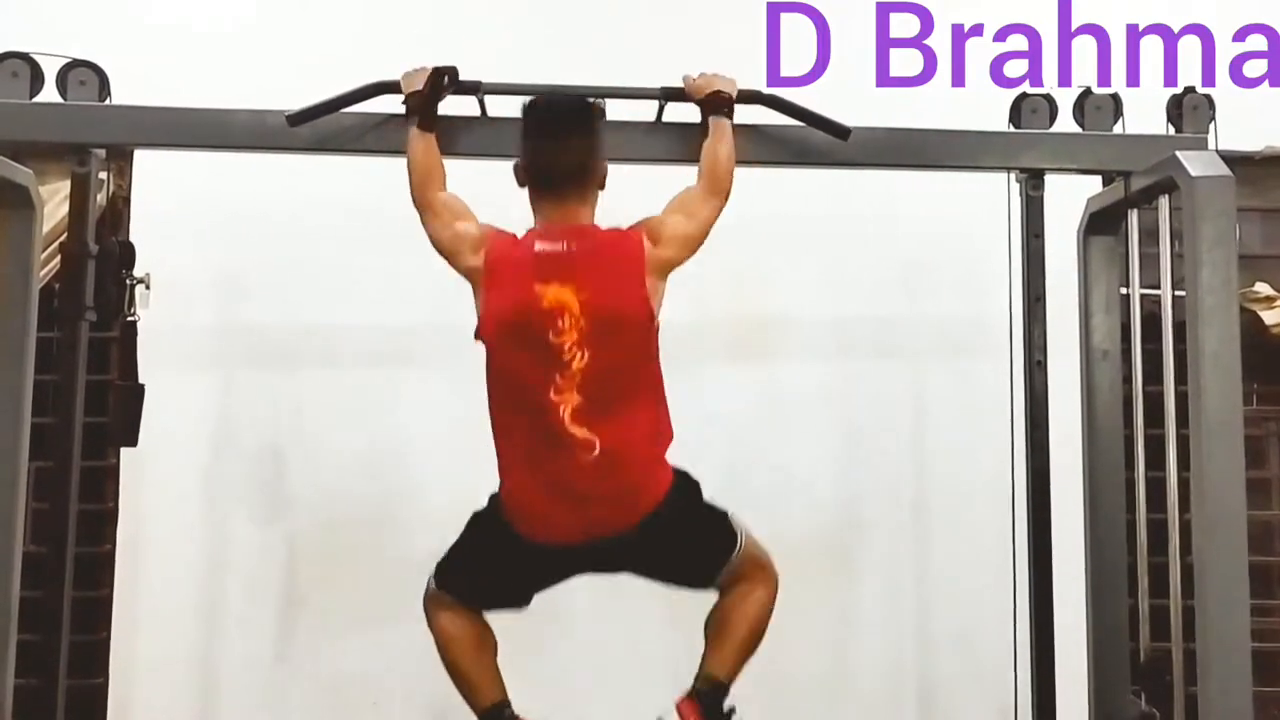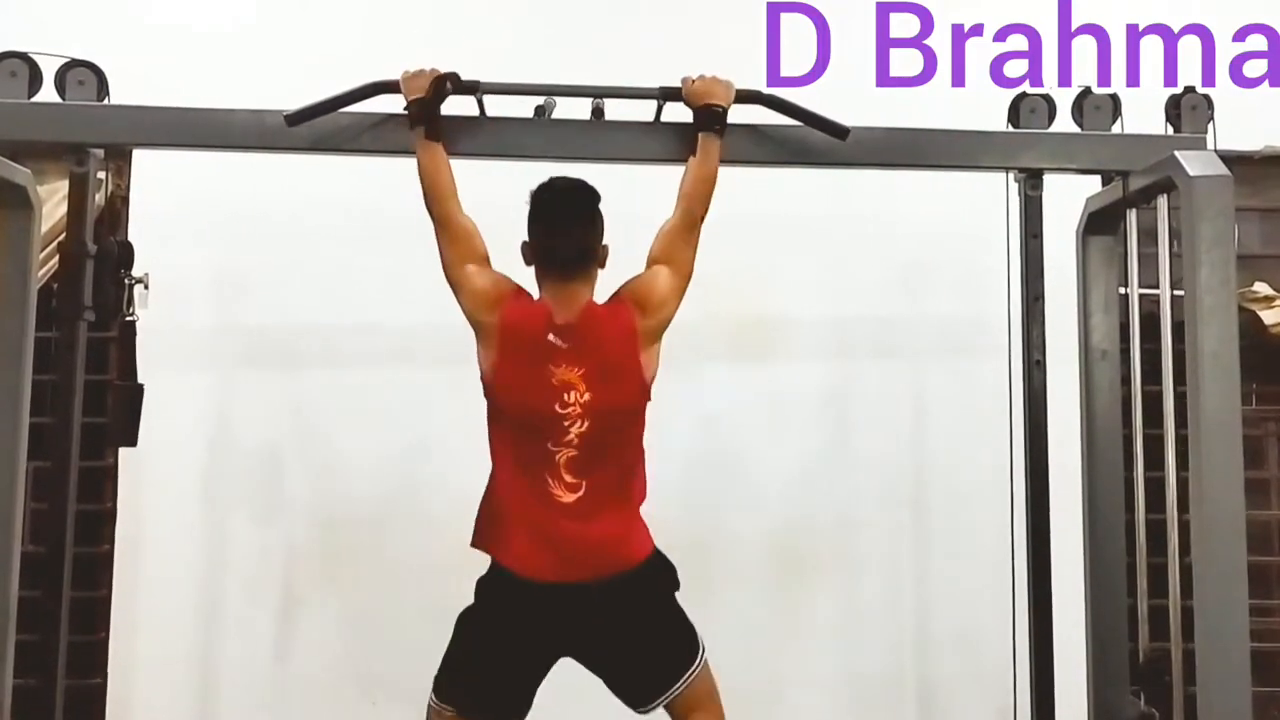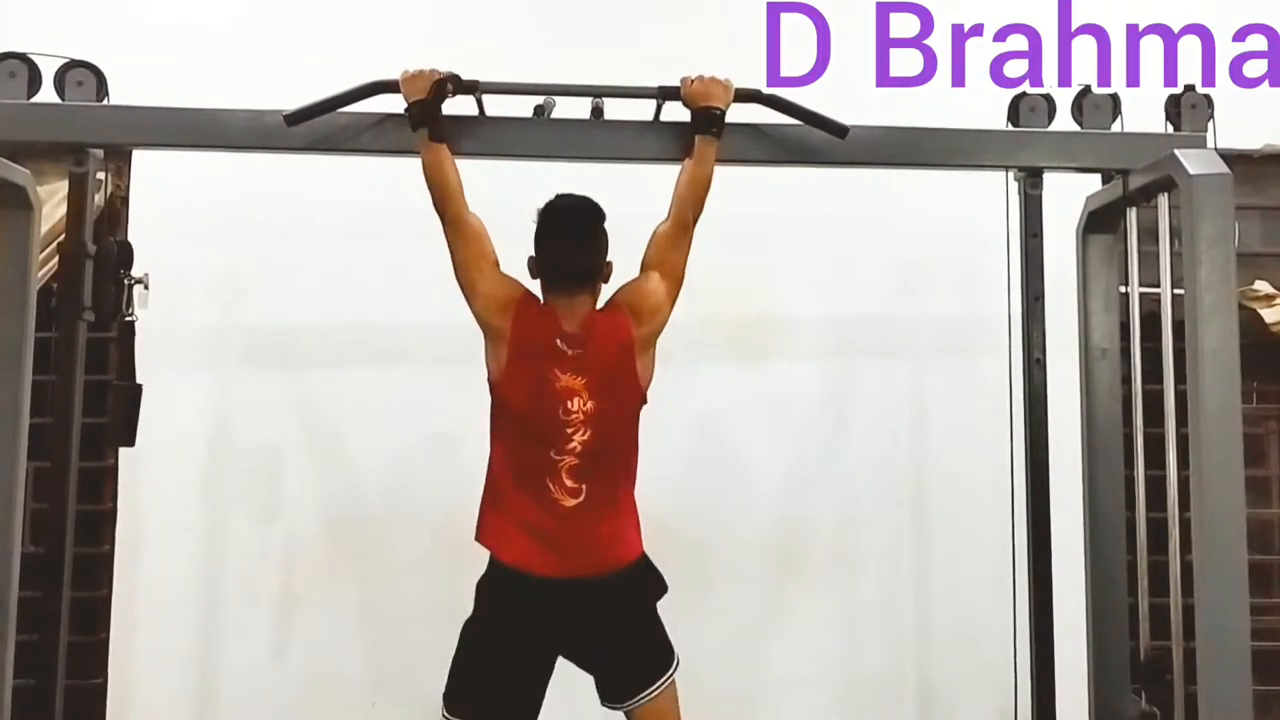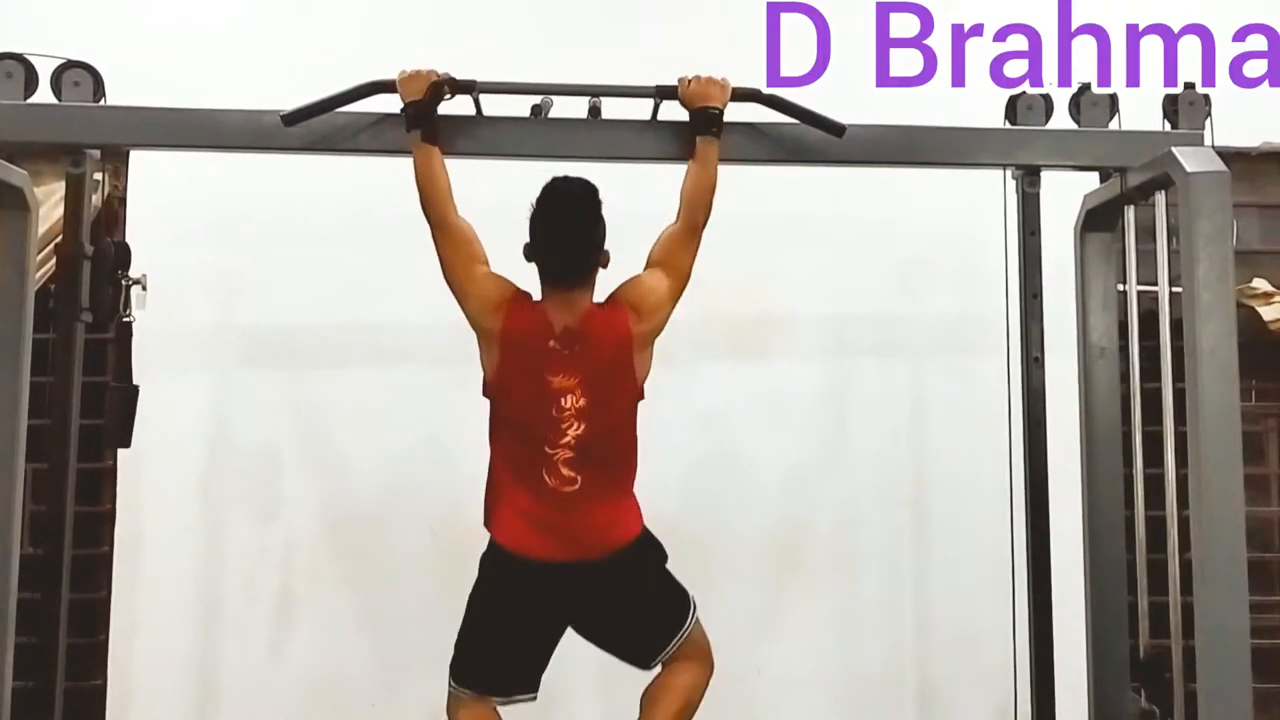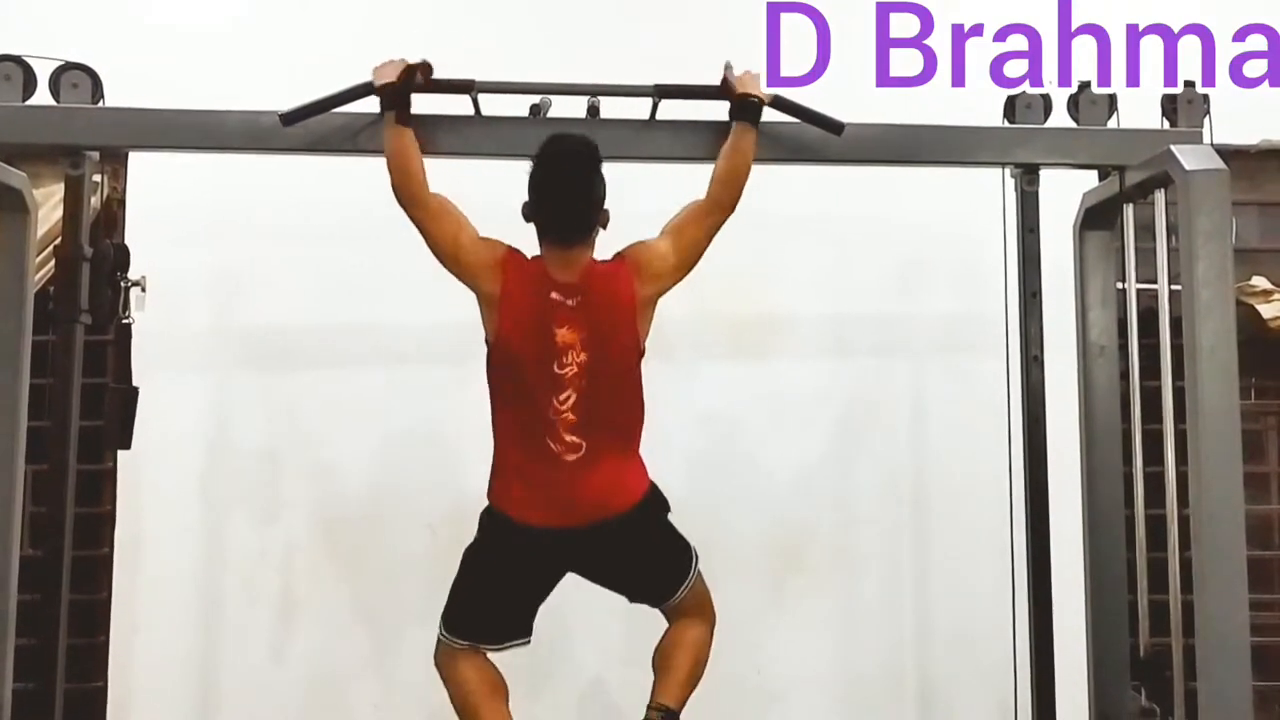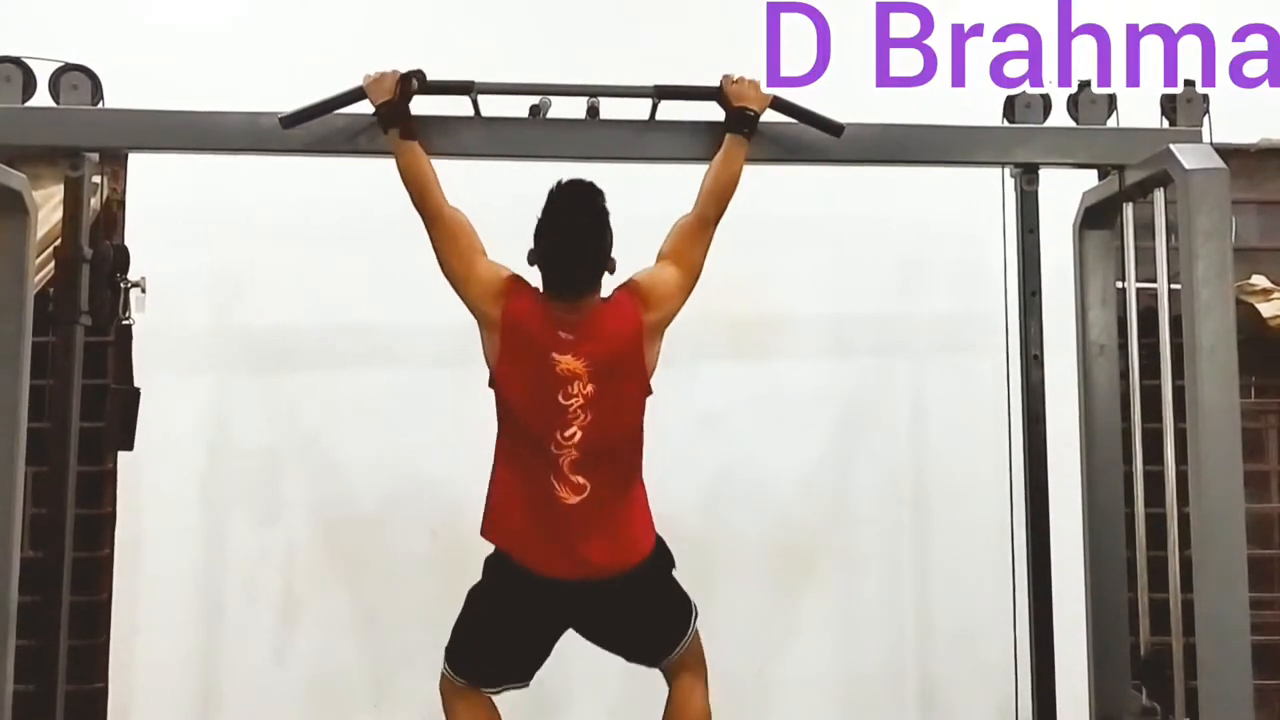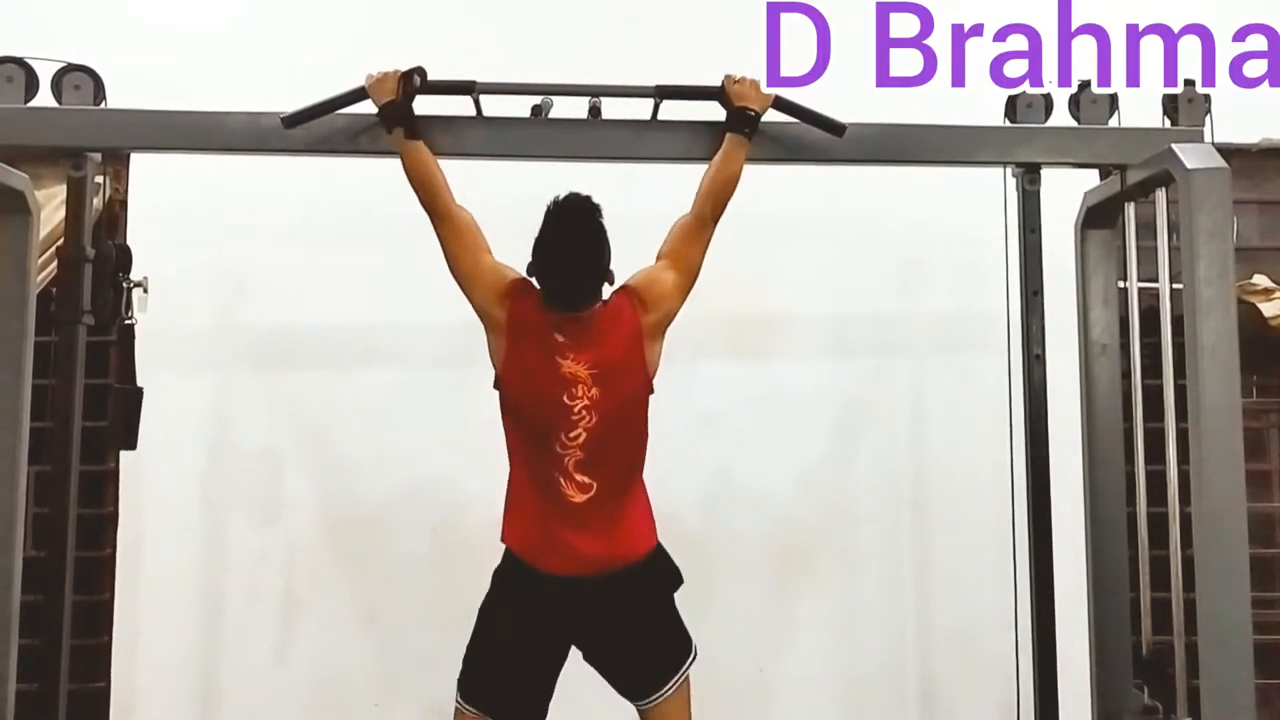
dt=0.2s
person 1, frame 1
left shoulder: (487, 258)
right shoulder: (648, 252)
left elbow: (430, 204)
right elbow: (714, 189)
left wrist: (421, 113)
right wrist: (718, 108)
left hip: (531, 521)
right hip: (641, 507)
left knee: (447, 600)
right knee: (755, 576)
person 1, frame 2
left shoulder: (495, 320)
right shoulder: (640, 321)
left elbow: (446, 215)
right elbow: (689, 218)
left wrist: (424, 119)
right wrist: (710, 121)
left hip: (519, 584)
right hip: (624, 577)
person 1, frame 3
left shoulder: (504, 326)
right shoulder: (636, 328)
left elbow: (455, 216)
right elbow: (681, 223)
left wrist: (425, 119)
right wrist: (707, 123)
left hip: (518, 583)
right hip: (613, 580)
person 1, frame 4
left shoulder: (498, 321)
right shoulder: (634, 323)
left elbow: (443, 219)
right elbow: (690, 224)
left wrist: (420, 119)
right wrist: (707, 123)
left hip: (518, 564)
right hip: (615, 558)
right knee: (692, 659)
person 1, frame 5
left shoulder: (496, 279)
right shoulder: (638, 280)
left elbow: (412, 193)
right elbow: (721, 200)
left wrist: (395, 101)
right wrist: (746, 110)
left hip: (519, 523)
right hip: (621, 514)
left knee: (458, 653)
right knee: (694, 612)
person 1, frame 6
left shoulder: (500, 312)
right shoulder: (644, 314)
left elbow: (434, 208)
right elbow: (705, 214)
left wrist: (395, 118)
right wrist: (741, 121)
left hip: (523, 569)
right hip: (626, 567)
person 1, frame 7
left shoulder: (505, 316)
right shoulder: (643, 318)
left elbow: (443, 209)
right elbow: (704, 215)
left wrist: (398, 118)
right wrist: (741, 122)
left hip: (531, 578)
right hip: (628, 574)
